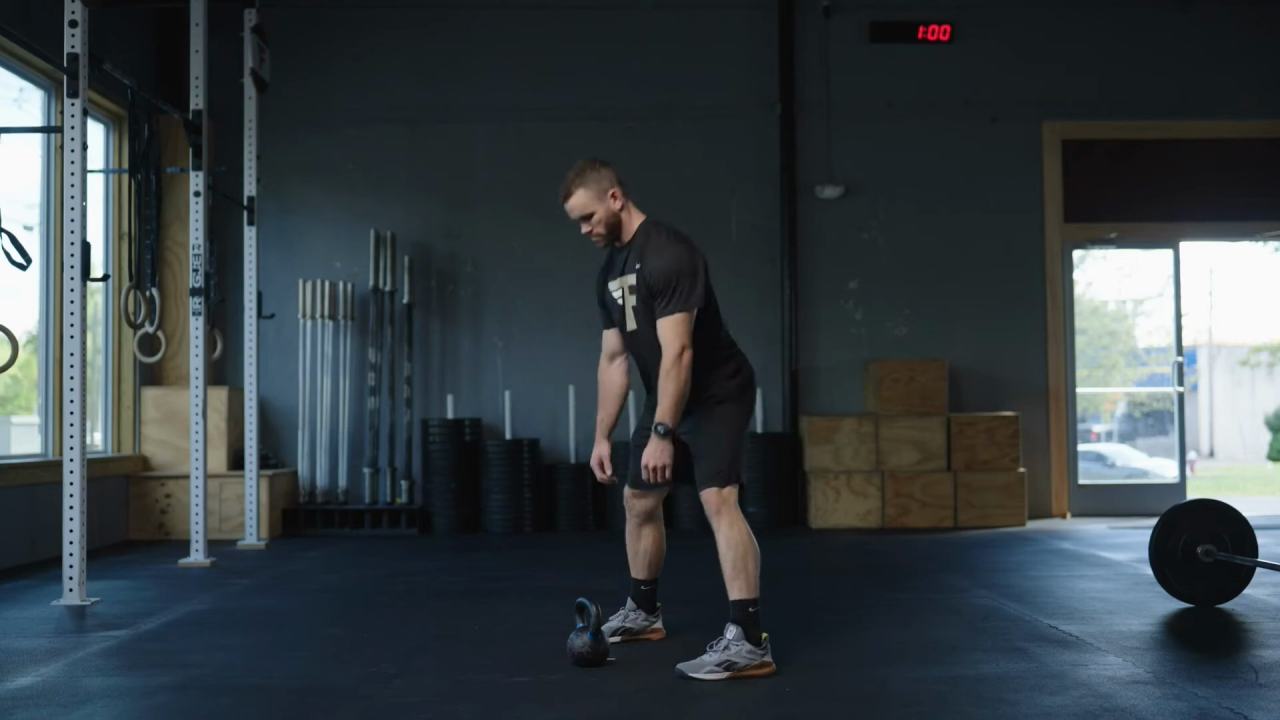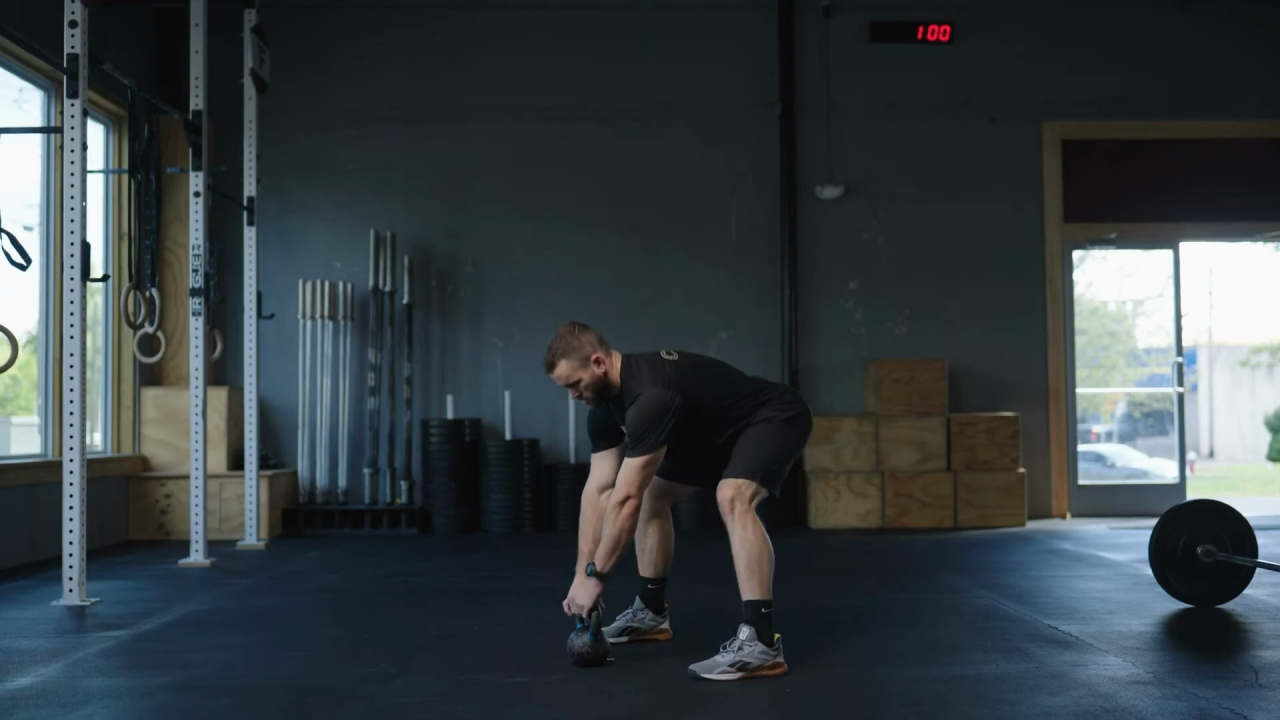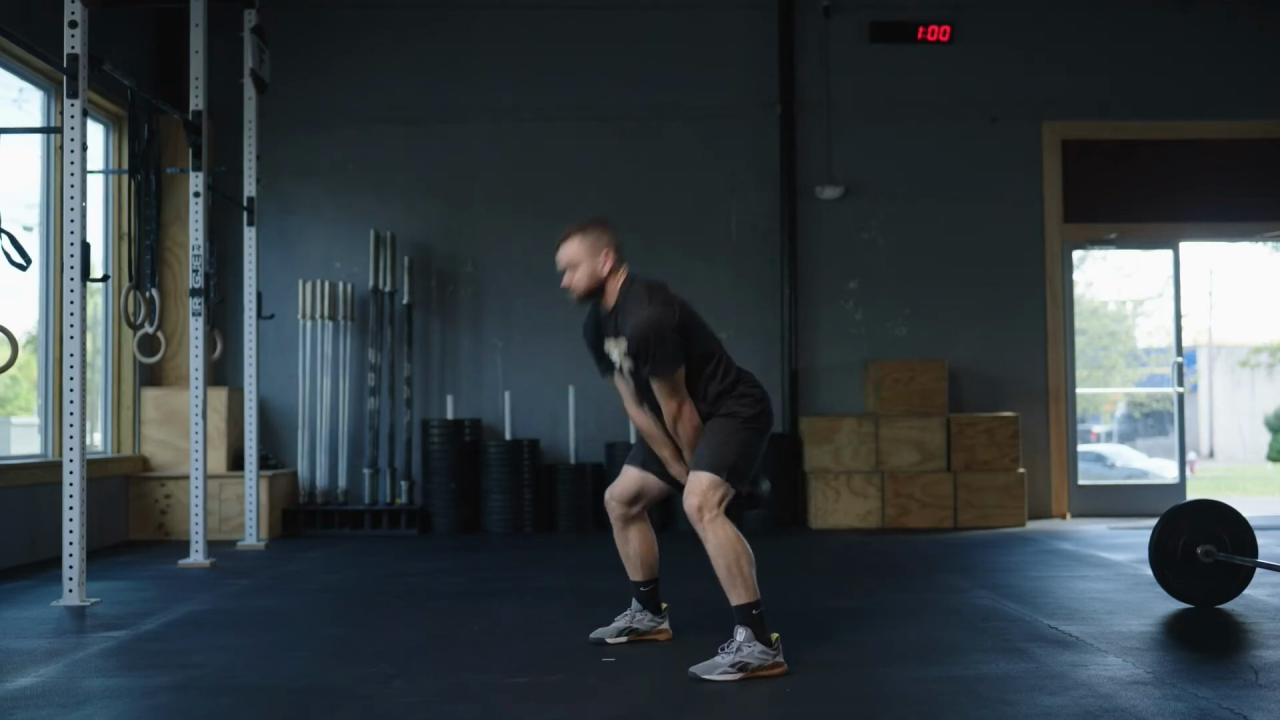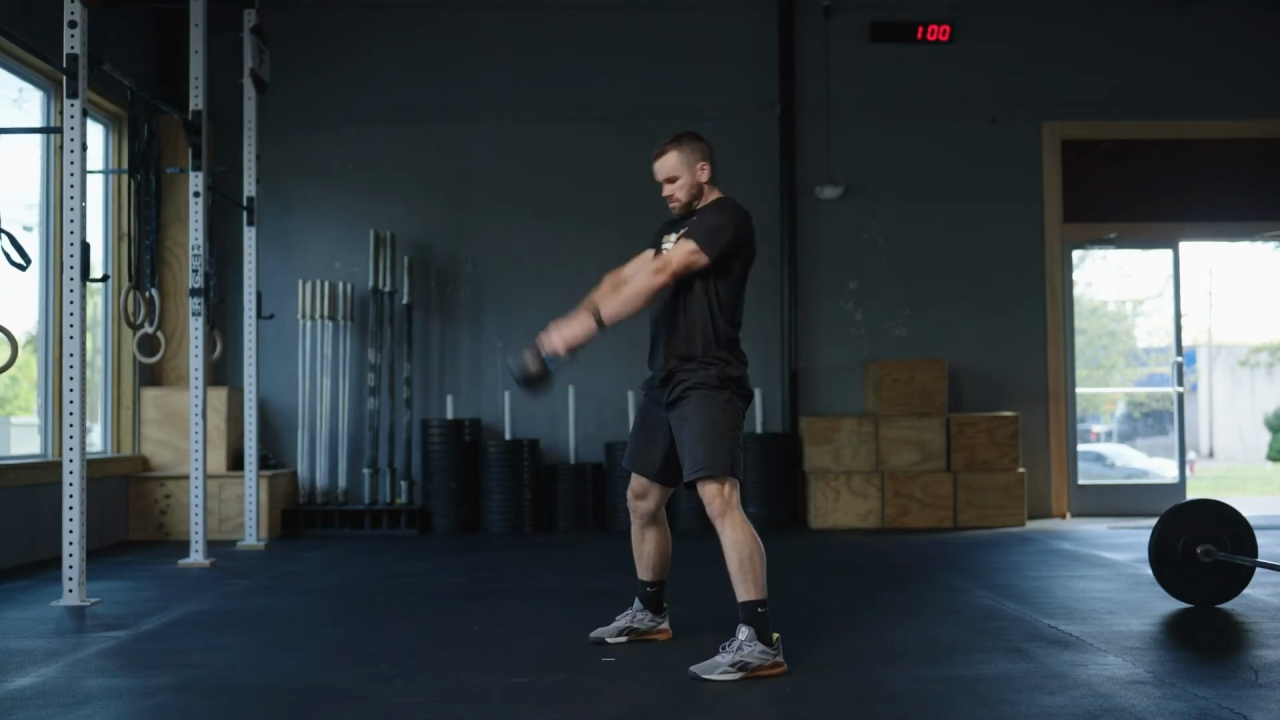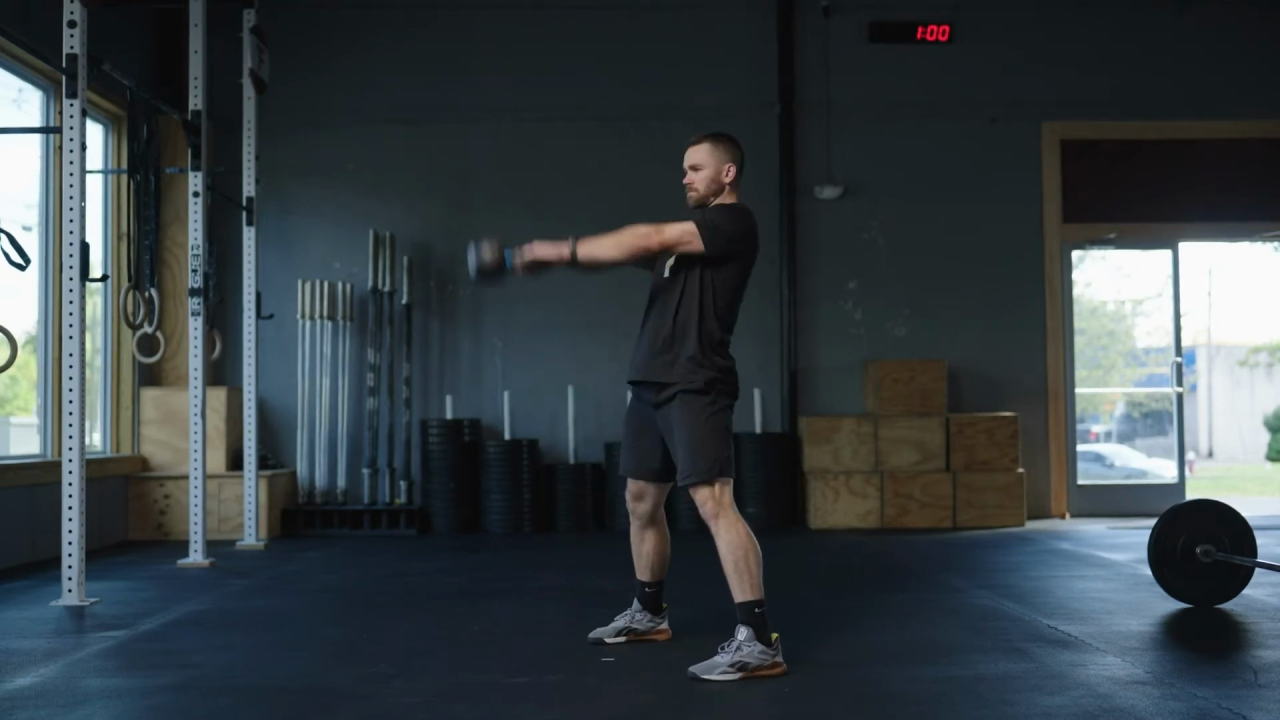
dt=1s
person 1, frame 1
left shoulder: (668, 254)
right shoulder: (610, 269)
left elbow: (677, 352)
right elbow: (613, 359)
left wrist: (661, 434)
right wrist: (602, 436)
left hip: (718, 393)
right hip: (670, 397)
left knee: (718, 501)
right knee: (639, 499)
left ankle: (748, 639)
right ankle: (643, 611)
person 1, frame 2
left shoulder: (652, 395)
right shoulder: (604, 406)
left elbow: (625, 500)
right elbow: (599, 491)
left wrist: (594, 576)
right wrist: (581, 572)
left hip: (776, 417)
left knee: (732, 498)
right knee: (651, 496)
left ankle: (761, 643)
right ankle: (651, 611)
person 1, frame 3
left shoulder: (648, 316)
right shoulder: (597, 325)
left elbow: (678, 409)
right elbow: (636, 406)
left wrist: (697, 477)
right wrist: (681, 473)
left hip: (734, 410)
right hip: (682, 422)
left knee: (701, 506)
right knee: (620, 499)
left ankle: (759, 642)
right ankle: (649, 613)
person 1, frame 4
left shoulder: (729, 219)
right shoulder: (677, 226)
left elbow: (658, 275)
right elbow: (624, 278)
left wrist: (588, 323)
right wrist: (574, 320)
left hip: (707, 385)
right hip: (663, 386)
left knee: (718, 501)
right knee: (645, 501)
left ankle: (760, 641)
right ankle: (649, 613)
person 1, frame 5
left shoulder: (735, 223)
right shoulder: (682, 231)
left elbow: (646, 240)
right elbow: (625, 247)
left wrist: (564, 250)
right wrist: (561, 251)
left hip: (696, 386)
right hip: (650, 383)
left knee: (713, 503)
right knee: (641, 500)
left ankle: (758, 641)
right ankle: (649, 613)
